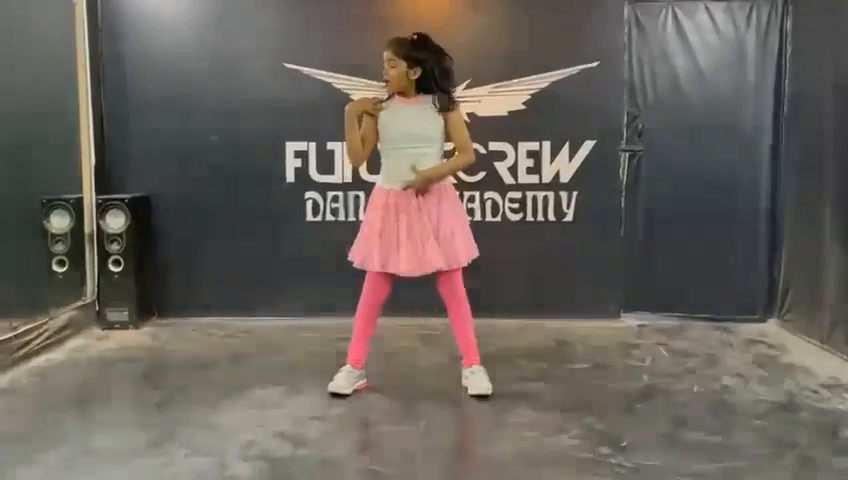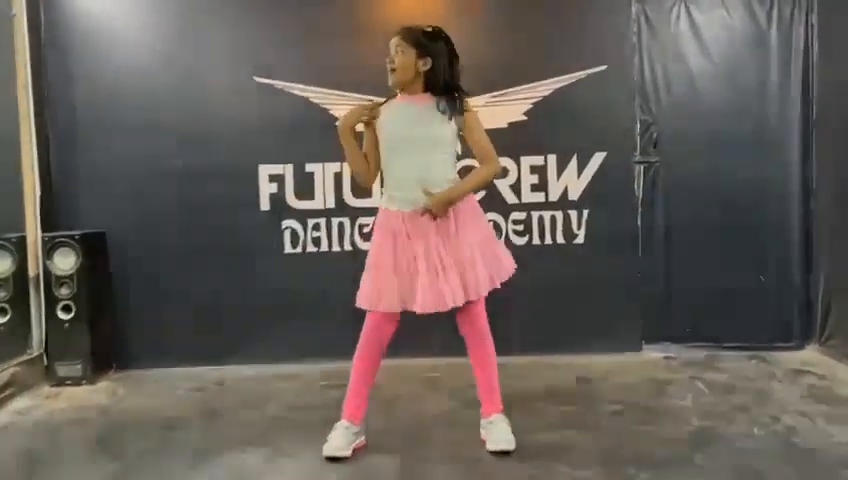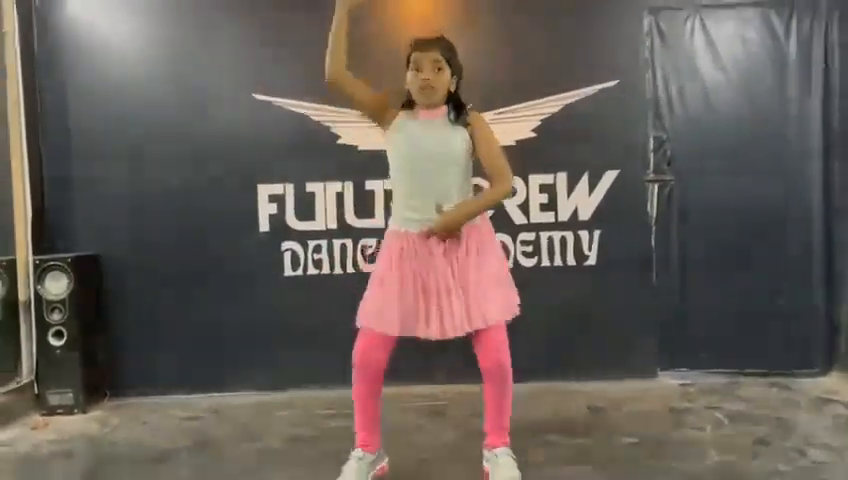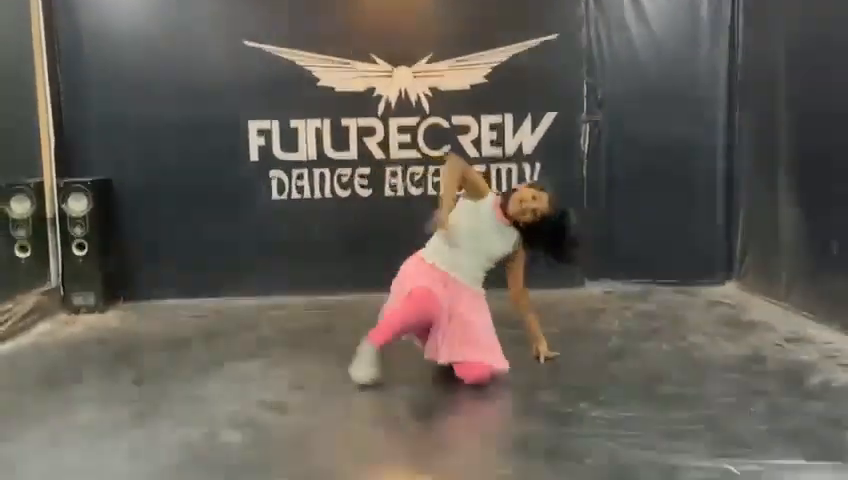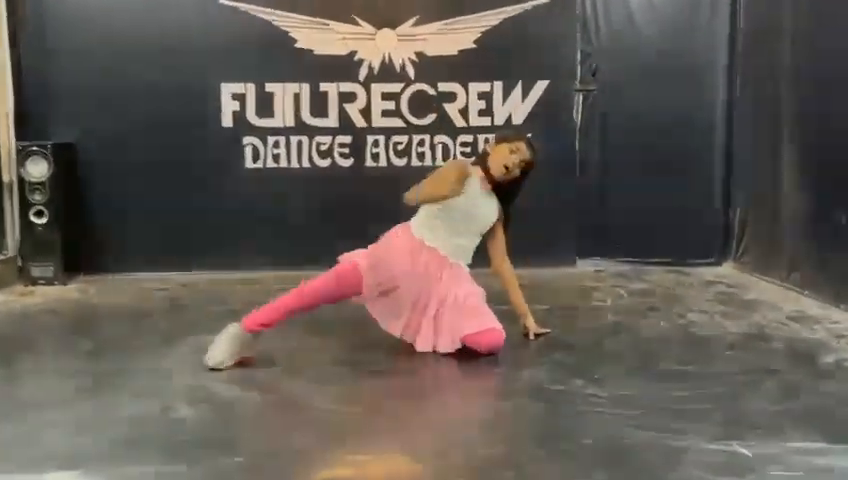
dt=1s
person 1, frame 1
left shoulder: (443, 105)
right shoulder: (378, 109)
left elbow: (467, 154)
right elbow: (357, 158)
left wrist: (432, 174)
right wrist: (351, 114)
left hip: (436, 202)
right hip: (390, 204)
left knee: (453, 288)
right knee: (374, 289)
left ankle: (472, 366)
right ankle: (354, 367)
person 1, frame 2
left shoulder: (454, 106)
right shoulder: (379, 114)
left elbow: (491, 164)
right elbow: (366, 177)
left wrist: (450, 195)
right wrist: (346, 131)
left hip: (454, 223)
right hip: (398, 227)
left knee: (475, 324)
right knee: (376, 330)
left ankle: (492, 415)
right ankle: (350, 423)
person 1, frame 3
left shoulder: (468, 123)
right shoulder: (391, 116)
left elbow: (504, 184)
right elbow: (335, 75)
left wrist: (460, 215)
left hip: (464, 243)
right hip: (407, 246)
left knee: (494, 356)
right knee: (368, 354)
person 1, frame 4
left shoulder: (515, 242)
right shoulder: (480, 196)
left elbow: (518, 292)
right elbow: (455, 163)
left wrist: (539, 341)
right wrist: (446, 208)
left hip: (464, 294)
right hip: (428, 272)
left knee: (477, 374)
right knee: (424, 307)
left ankle: (451, 347)
right ankle: (373, 343)
person 1, frame 5
left shoulder: (496, 208)
right shoulder: (461, 170)
left elbow: (501, 262)
right elbow: (413, 198)
left wrist: (526, 317)
right wrist: (461, 184)
left hip: (449, 274)
right hip: (408, 250)
left knee: (490, 341)
right knee: (341, 281)
left ankle: (425, 321)
right ankle: (245, 331)
